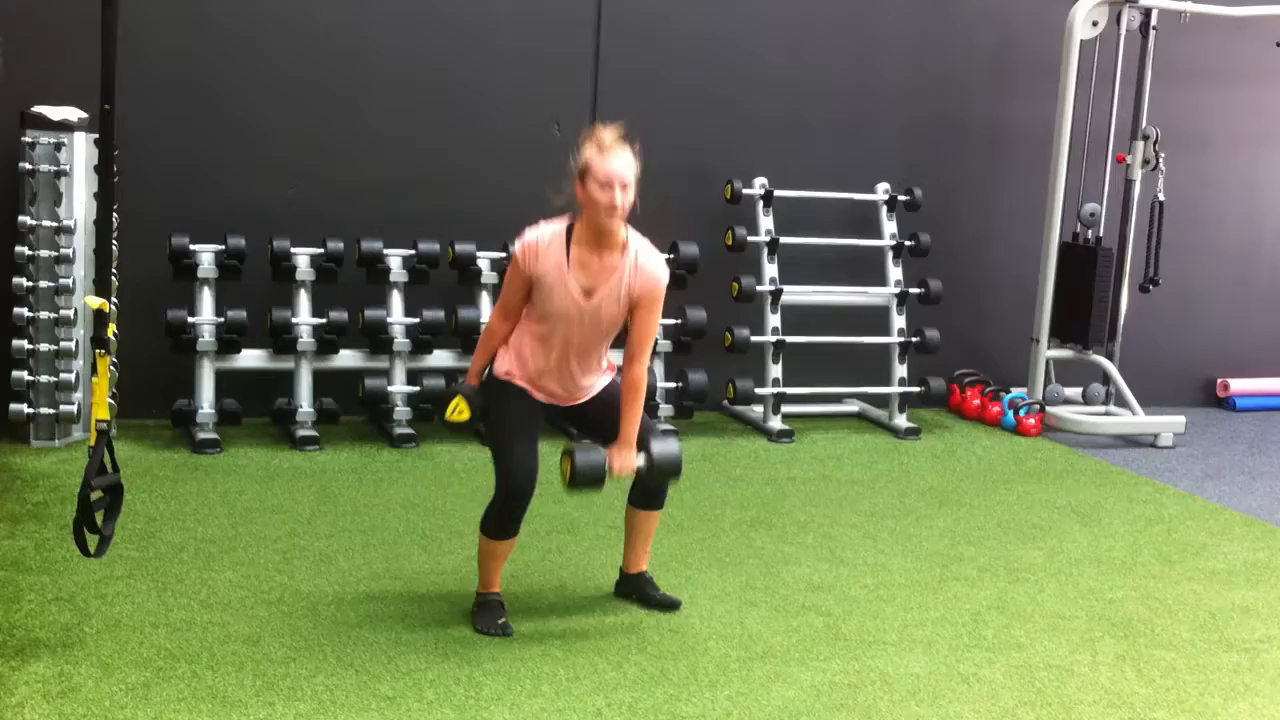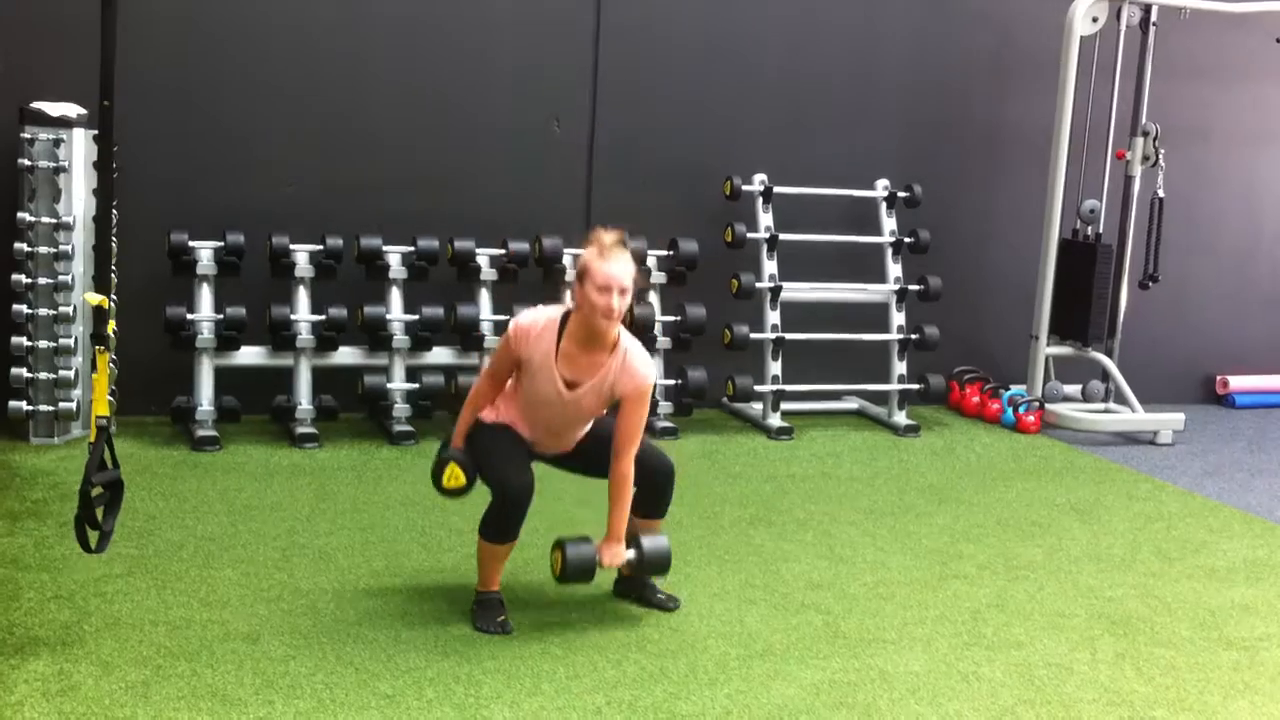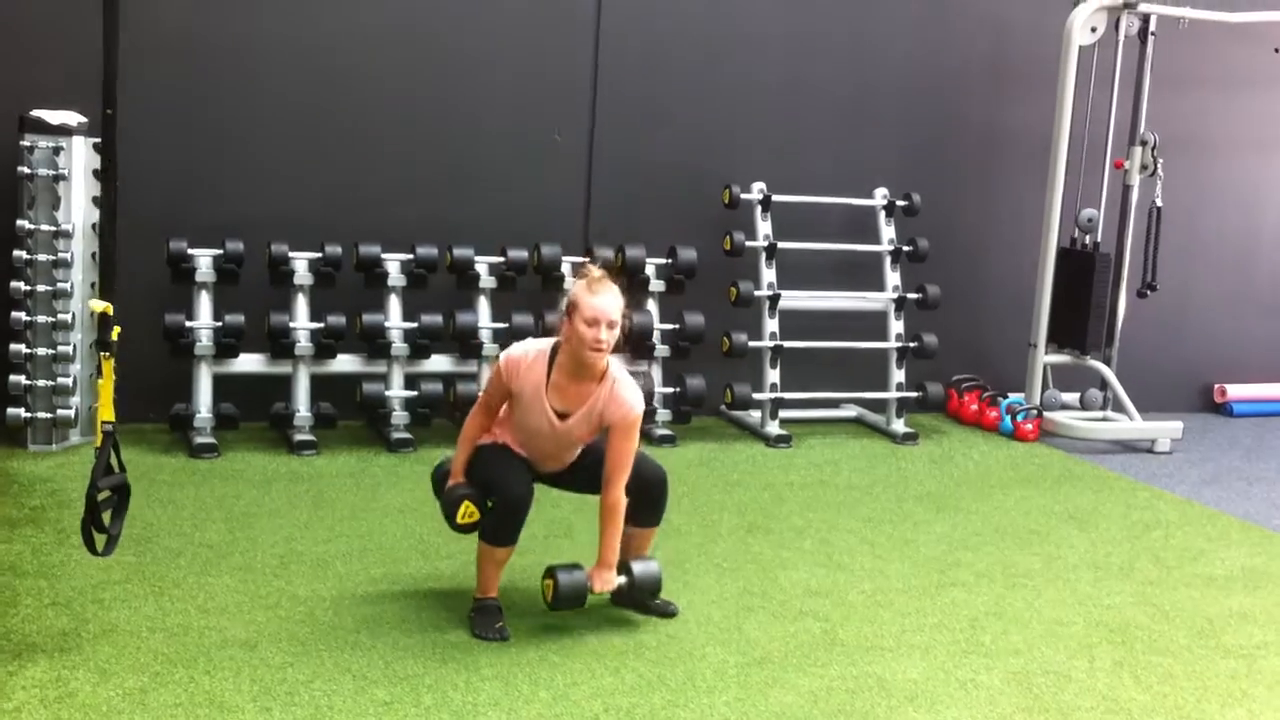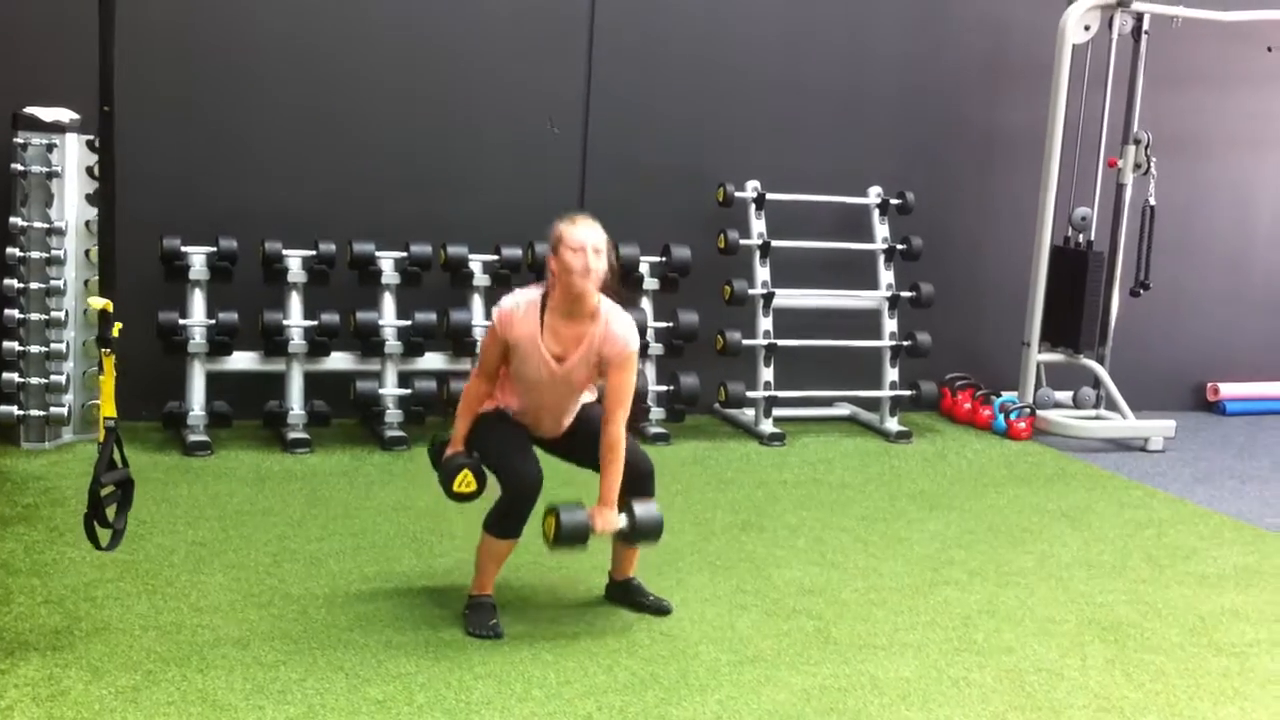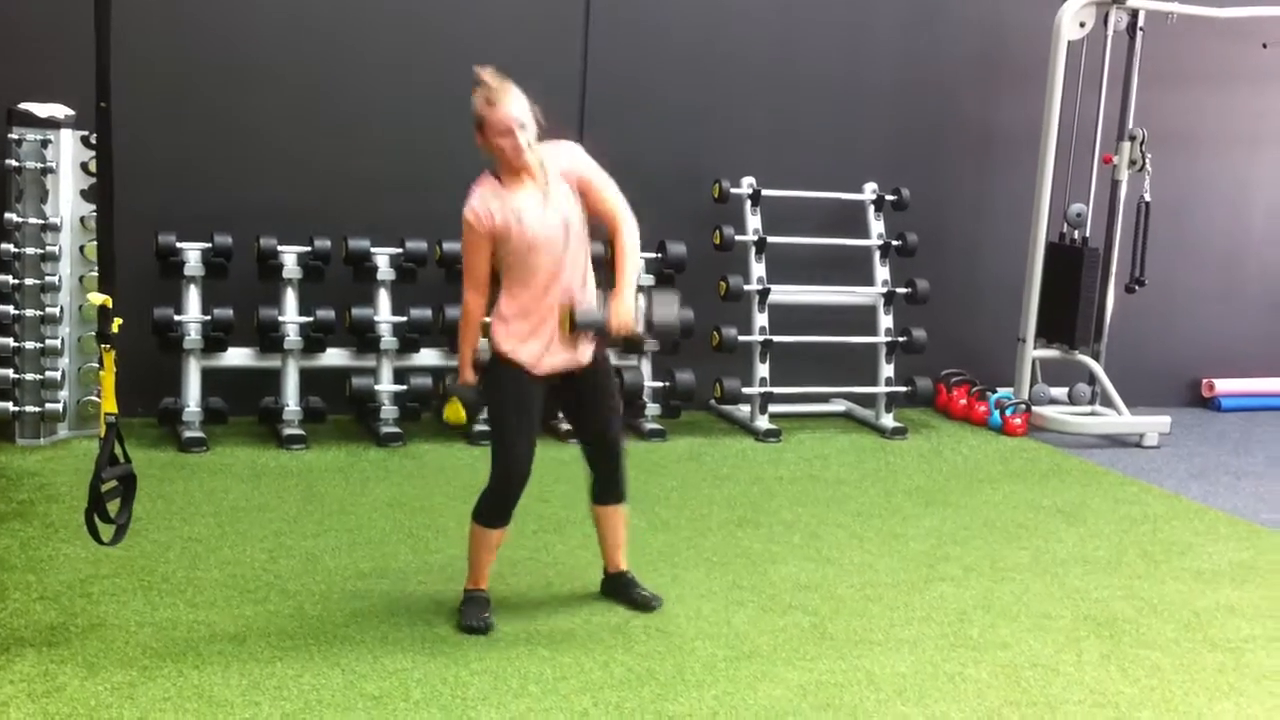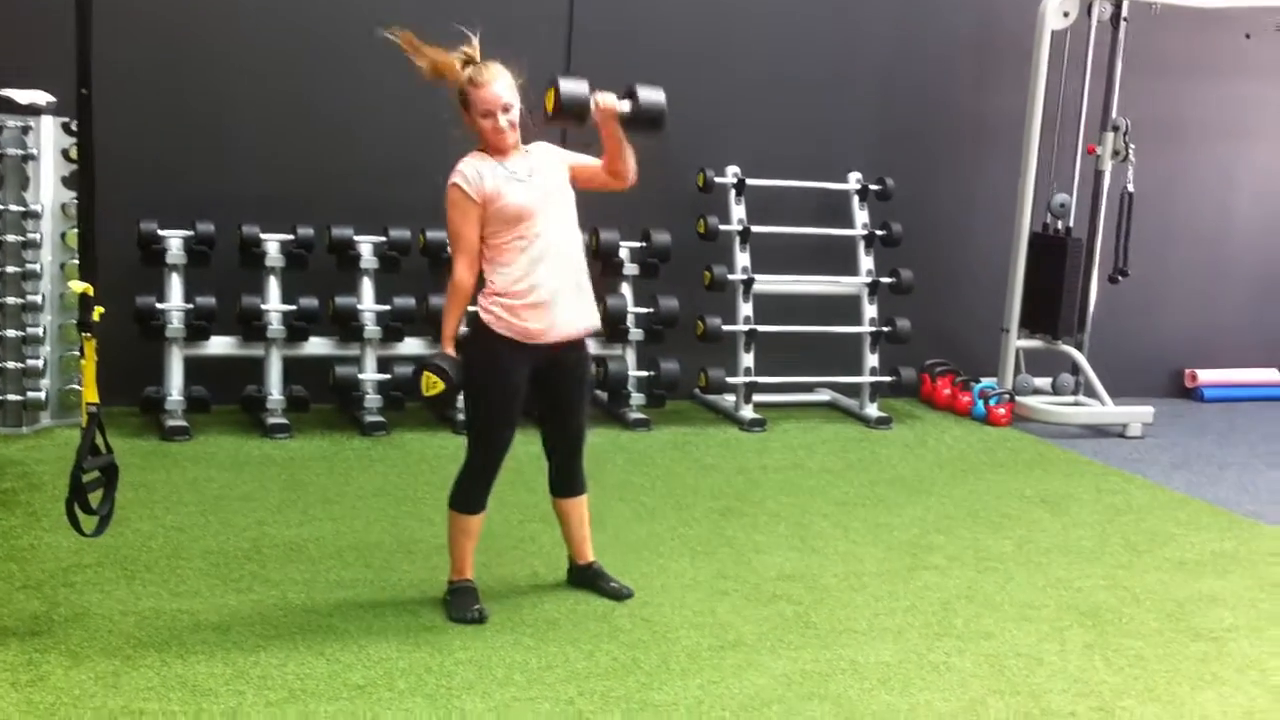
dt=0.3s
person 1, frame 1
left shoulder: (648, 268)
right shoulder: (537, 245)
left elbow: (636, 365)
right elbow: (503, 319)
left wrist: (627, 445)
right wrist: (471, 380)
left hip: (590, 386)
right hip: (518, 383)
right knee: (517, 481)
left ankle: (633, 575)
right ankle: (488, 595)
person 1, frame 2
left shoulder: (635, 365)
right shoulder: (530, 328)
left elbow: (623, 462)
right elbow: (491, 381)
left wrist: (615, 539)
right wrist: (459, 441)
left hip: (576, 435)
right hip: (505, 428)
left knee: (658, 472)
right knee: (514, 488)
left ankle: (632, 578)
right ankle: (487, 594)
person 1, frame 3
left shoulder: (624, 395)
right shoulder: (520, 361)
left elbow: (614, 489)
right elbow: (483, 414)
left wrist: (606, 566)
right wrist: (456, 471)
left hip: (569, 458)
right hip: (503, 450)
left knee: (650, 481)
right knee: (514, 493)
left ankle: (628, 586)
right ankle: (485, 600)
person 1, frame 4
left shoulder: (618, 330)
right shoulder: (514, 311)
left elbow: (614, 426)
right elbow: (482, 378)
left wrist: (607, 504)
right wrist: (457, 442)
left hip: (569, 416)
right hip: (505, 416)
left knee: (639, 470)
right knee: (523, 481)
left ankle: (622, 581)
right ankle: (480, 597)
person 1, frame 5
left shoulder: (564, 160)
right shoulder: (484, 205)
left elbow: (621, 223)
right elbow: (476, 294)
left wrist: (624, 294)
right wrist: (466, 368)
left hip: (583, 348)
right hip: (519, 357)
left knee: (609, 457)
right knee: (511, 473)
left ankle: (617, 574)
right ankle: (475, 593)
person 1, frame 6
left shoulder: (549, 157)
right shoulder: (470, 176)
left elbow: (621, 176)
right elbow: (464, 269)
left wrist: (609, 122)
right wrist: (447, 343)
left hip: (568, 333)
right hip: (506, 337)
left knee: (568, 452)
right knee: (485, 458)
left ankle: (583, 563)
right ankle: (461, 581)
